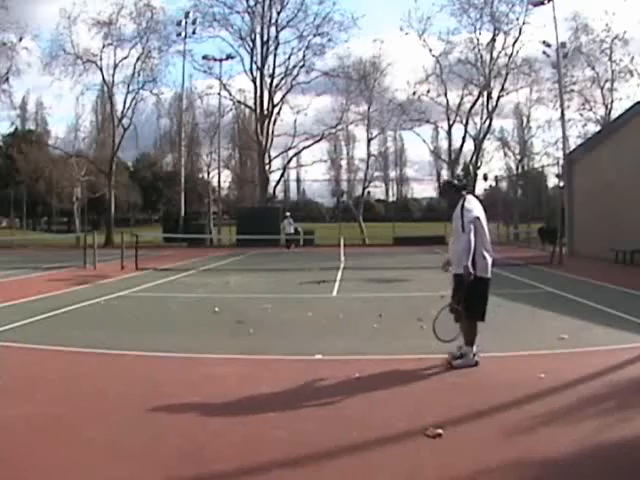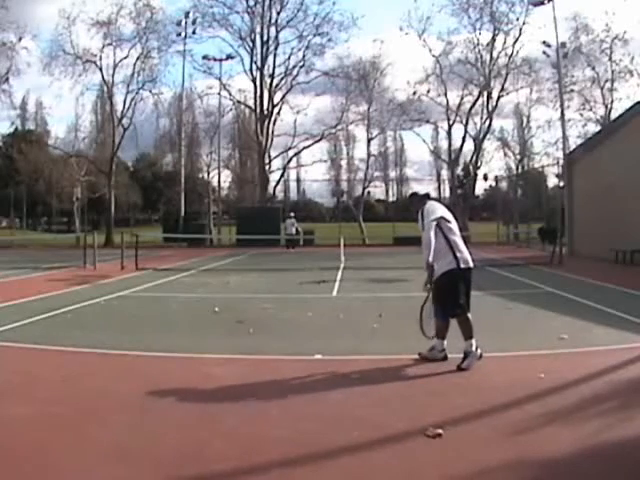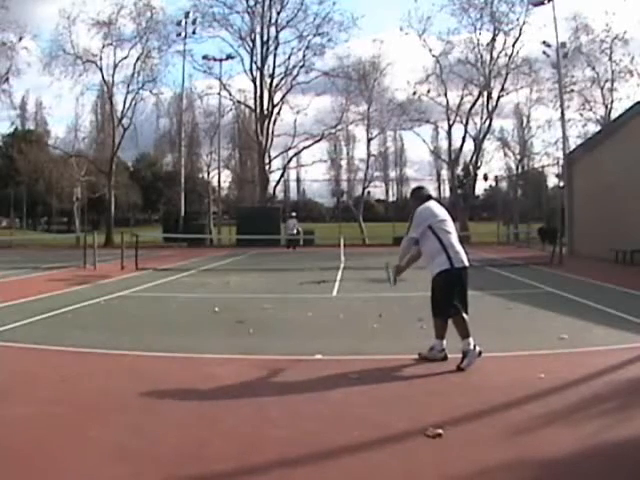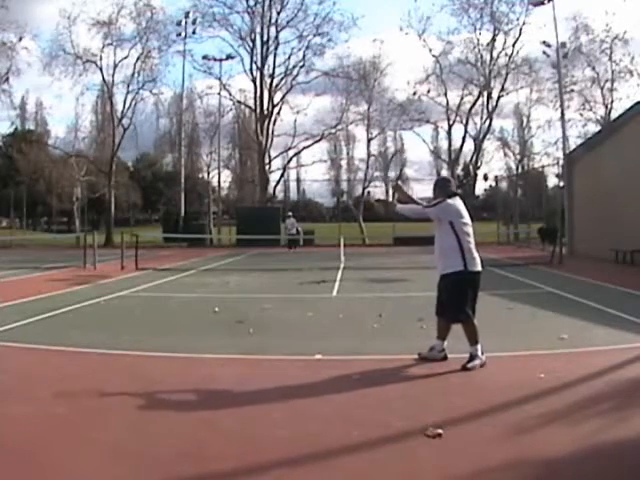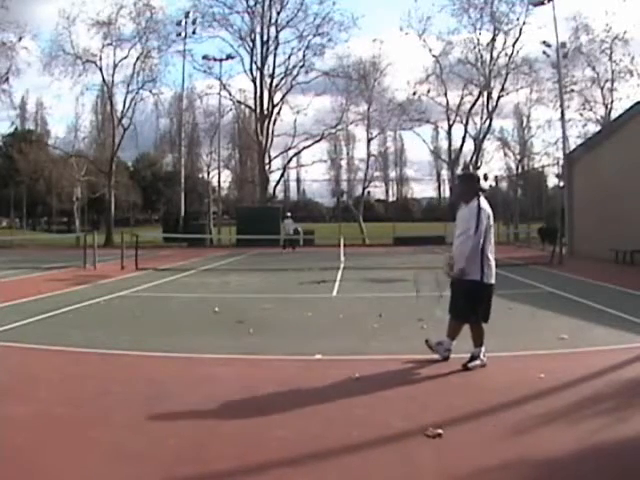
dt=1s
person 1, frame 1
left shoulder: (464, 207)
right shoulder: (468, 204)
left elbow: (467, 238)
left wrist: (465, 265)
right wrist: (452, 259)
left hip: (471, 270)
right hip: (468, 268)
left knee: (468, 313)
right knee: (462, 310)
left ankle: (469, 354)
right ankle: (466, 348)
person 1, frame 2
left shoulder: (428, 208)
right shoulder: (432, 210)
left elbow: (428, 233)
left wrist: (428, 261)
right wrist: (431, 275)
left hip: (454, 266)
right hip: (445, 268)
left knee: (458, 308)
right knee: (441, 309)
left ankle: (472, 349)
right ankle: (439, 348)
person 1, frame 3
left shoulder: (424, 210)
right shoulder: (431, 211)
left elbow: (409, 240)
right elbow: (420, 246)
left wrist: (400, 263)
right wrist: (404, 266)
left hip: (450, 266)
right hip: (444, 268)
left knee: (453, 308)
right knee: (439, 309)
left ankle: (470, 347)
right ankle: (439, 348)
person 1, frame 4
left shoulder: (449, 205)
right shoulder: (448, 207)
left elbow: (419, 211)
right elbow: (425, 208)
left wrist: (397, 206)
right wrist: (404, 195)
left hip: (462, 270)
right hip: (451, 270)
left knee: (463, 314)
right knee: (443, 312)
left ankle: (477, 353)
right ankle: (439, 348)
person 1, frame 5
left shoulder: (480, 208)
right shoulder: (464, 208)
left elbow: (475, 241)
left wrist: (462, 267)
right wrist: (454, 262)
left hip: (476, 275)
right hip: (462, 273)
left knee: (473, 317)
right knee: (457, 314)
left ankle: (479, 355)
right ankle: (446, 347)
